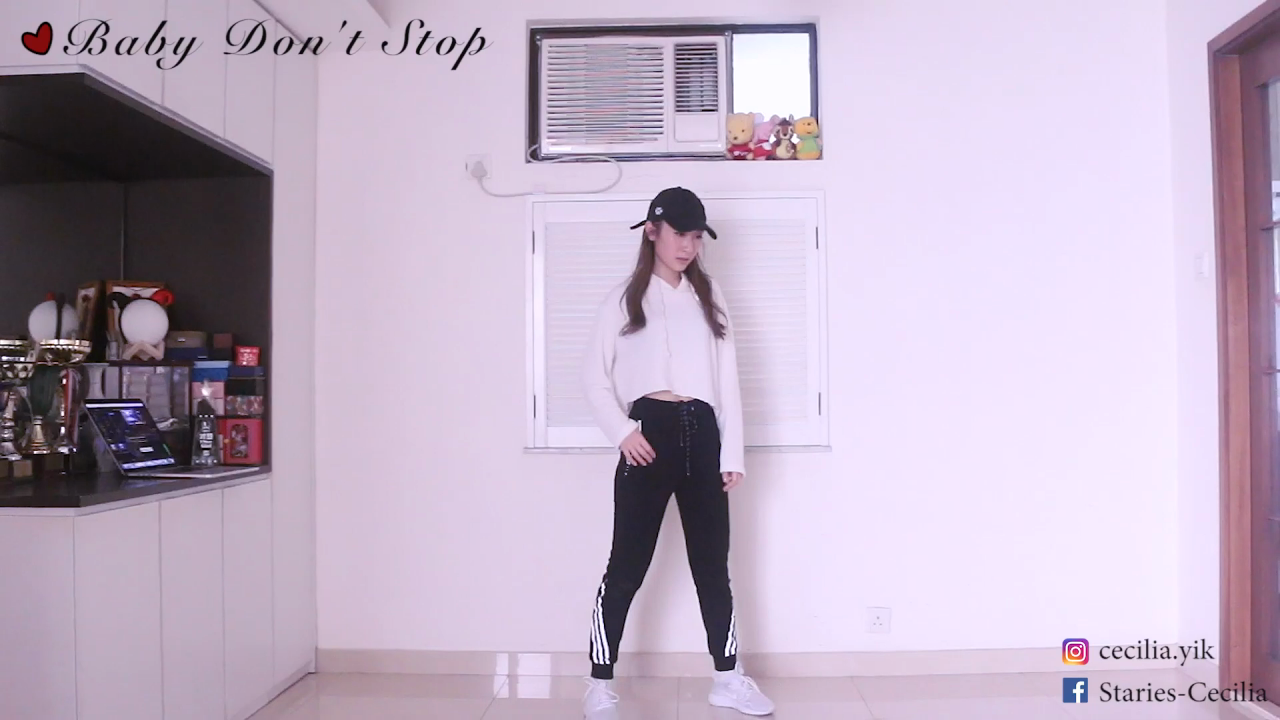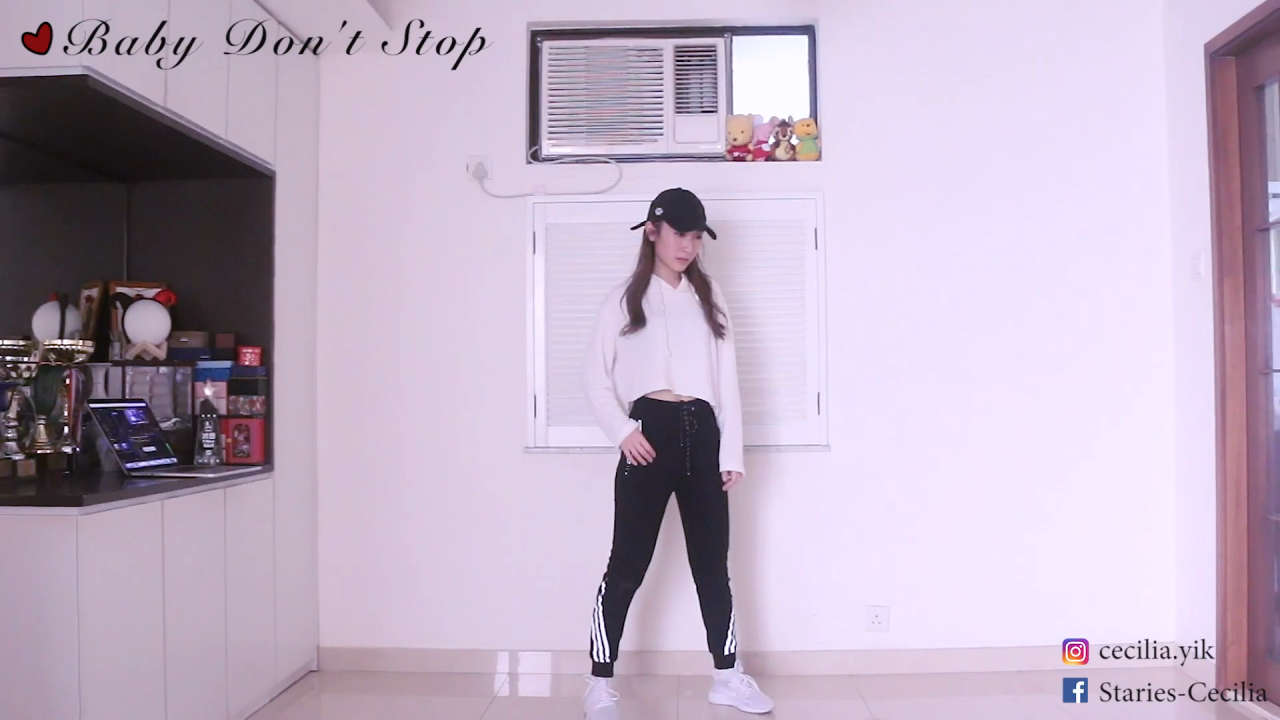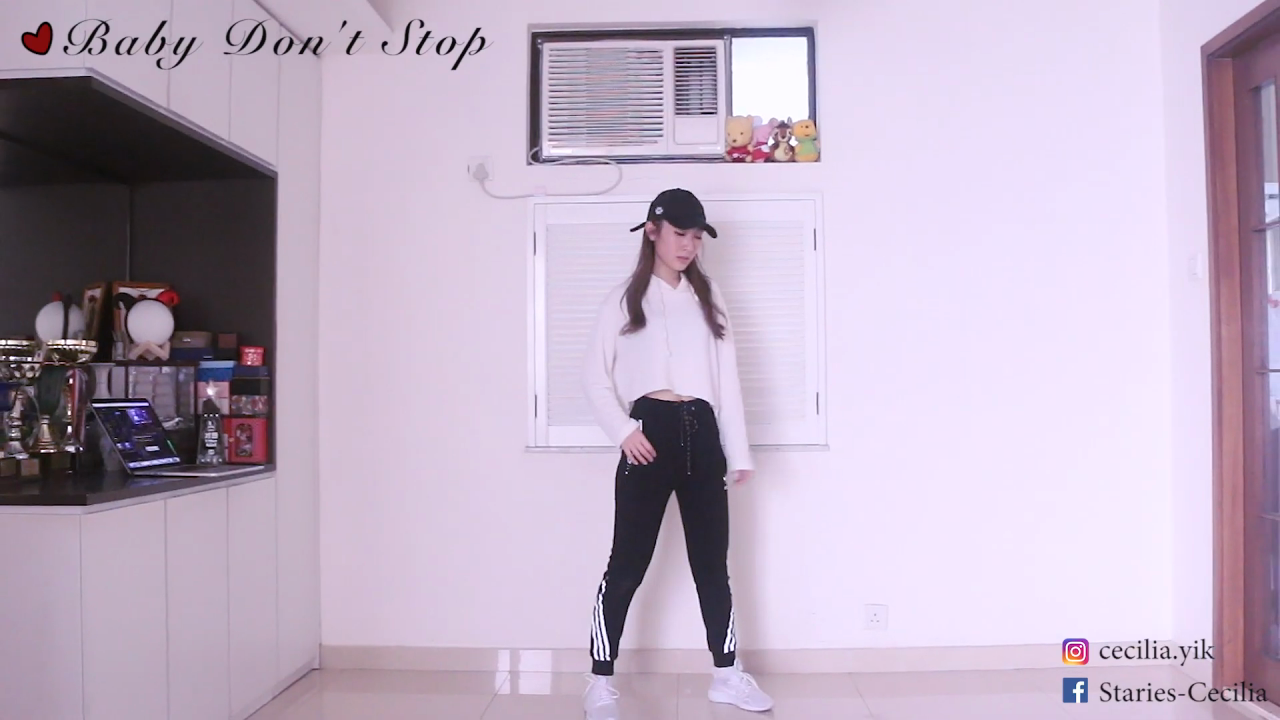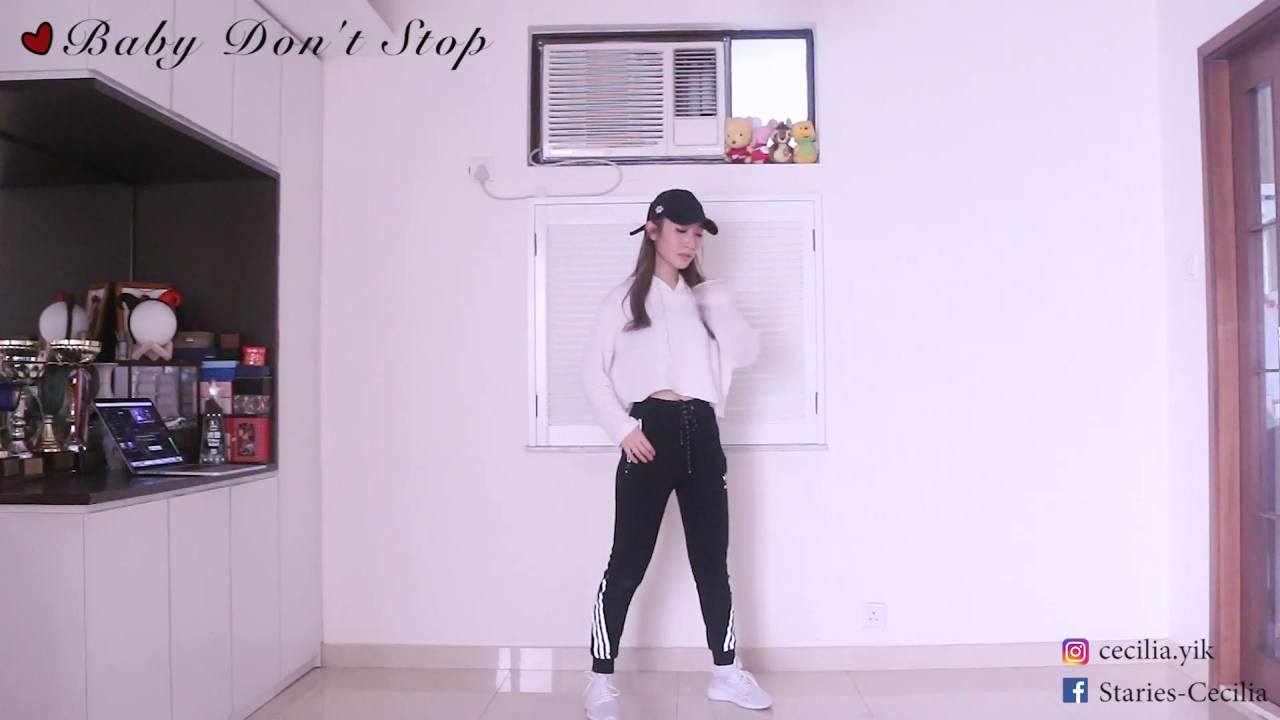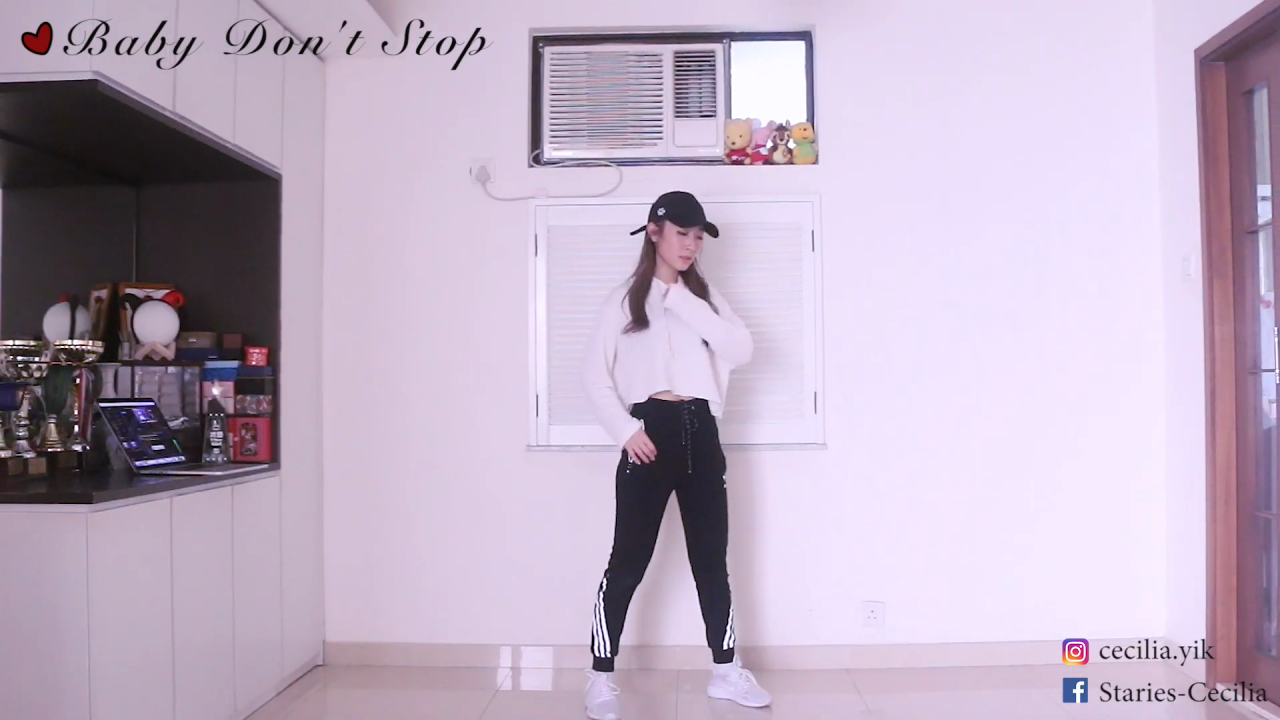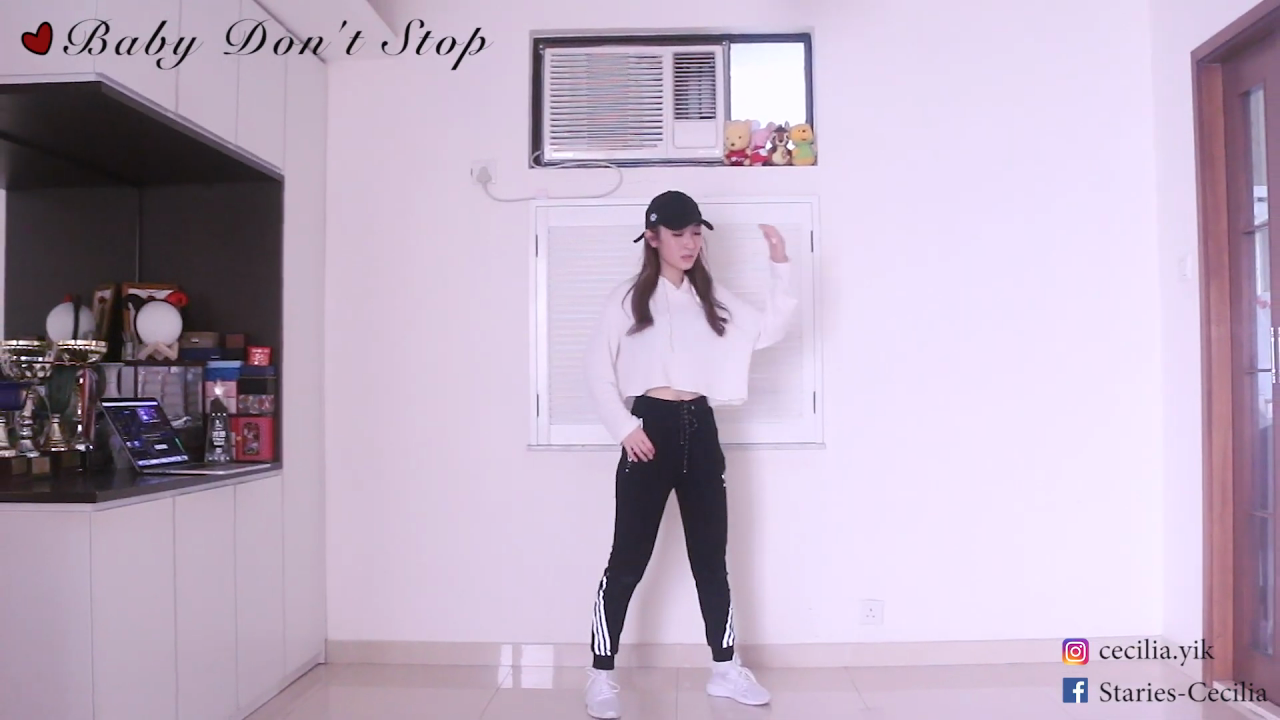
dt=0.4s
person 1, frame 1
left shoulder: (709, 295)
right shoulder: (625, 297)
left elbow: (726, 376)
right elbow: (595, 376)
left wrist: (733, 451)
right wrist: (622, 431)
left hip: (701, 434)
right hip: (650, 433)
left knee: (712, 563)
right knee: (627, 565)
person 1, frame 2
left shoulder: (709, 295)
right shoulder: (626, 297)
left elbow: (726, 376)
right elbow: (595, 376)
left wrist: (732, 450)
right wrist: (622, 431)
left hip: (702, 433)
right hip: (651, 432)
left knee: (712, 562)
right knee: (627, 564)
left ankle: (727, 676)
person 1, frame 3
left shoulder: (708, 296)
right shoulder: (625, 298)
left elbow: (726, 376)
right elbow: (595, 375)
left wrist: (739, 449)
right wrist: (623, 430)
left hip: (701, 432)
right hip: (650, 431)
left knee: (712, 561)
right knee: (627, 563)
left ankle: (726, 674)
person 1, frame 4
left shoulder: (703, 297)
right shoulder: (626, 298)
left elbow: (745, 355)
right elbow: (593, 373)
left wrist: (722, 308)
right wrist: (622, 429)
left hip: (701, 432)
right hip: (651, 431)
left knee: (712, 560)
right knee: (628, 562)
left ankle: (726, 672)
person 1, frame 5
left shoulder: (704, 296)
right shoulder: (625, 299)
left elbow: (741, 350)
right elbow: (595, 374)
left wrist: (684, 303)
right wrist: (625, 430)
left hip: (700, 432)
right hip: (651, 432)
left knee: (712, 559)
right knee: (628, 561)
left ankle: (725, 670)
right ankle: (601, 678)
person 1, frame 6
left shoulder: (713, 299)
right shoulder: (628, 299)
left elbow: (770, 328)
right elbow: (597, 369)
left wrist: (780, 266)
right wrist: (624, 428)
left hip: (700, 430)
right hip: (651, 429)
left knee: (711, 559)
right knee: (627, 560)
left ankle: (725, 668)
right ankle: (601, 675)
